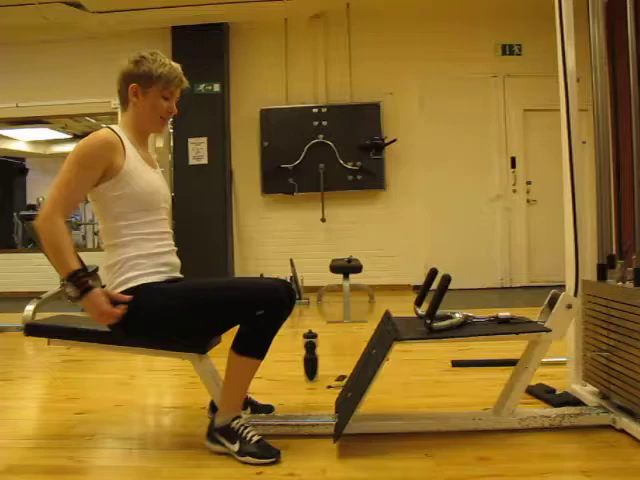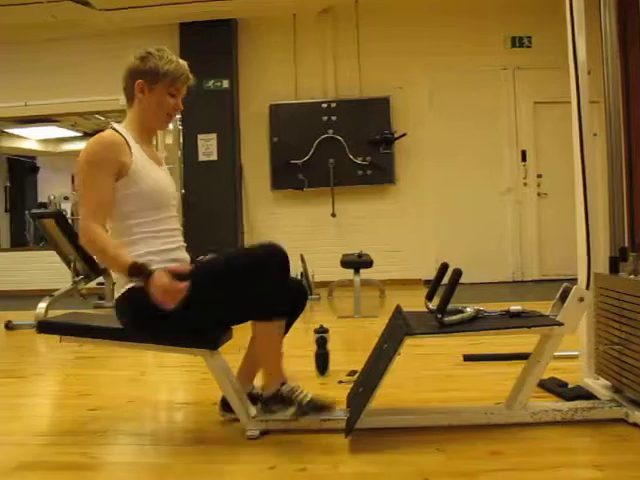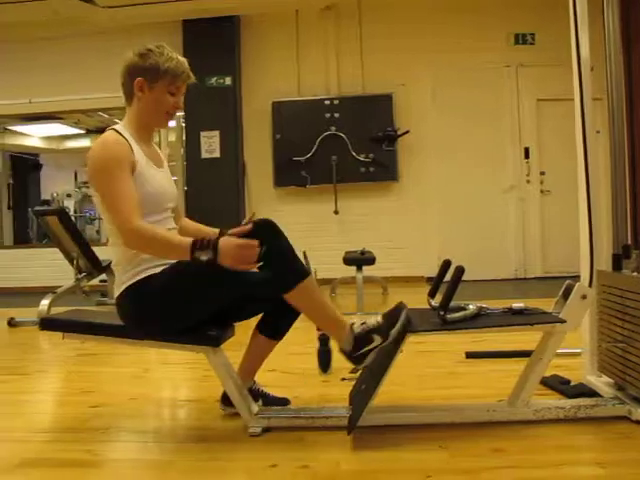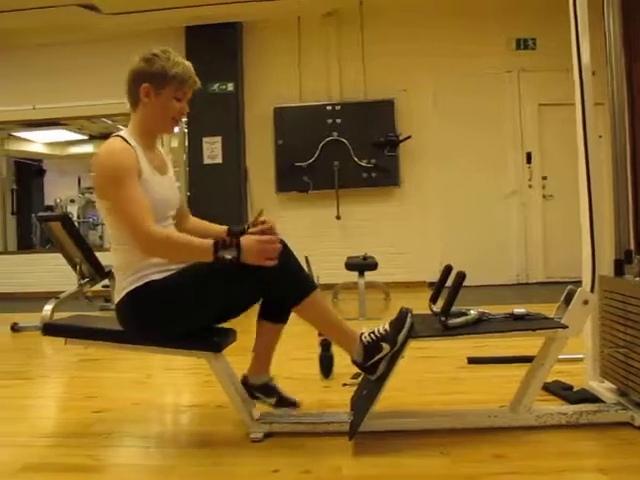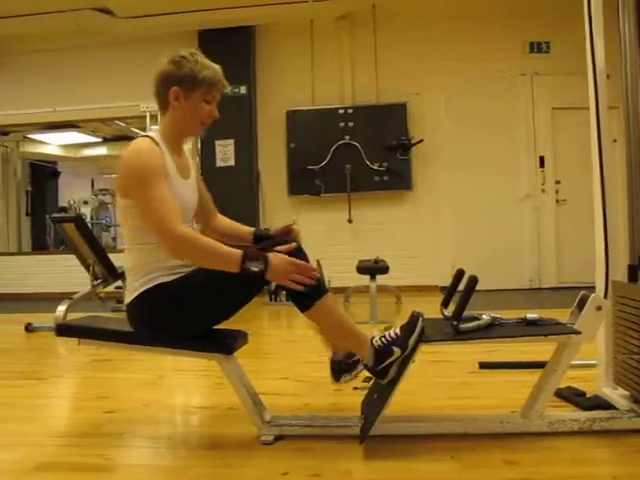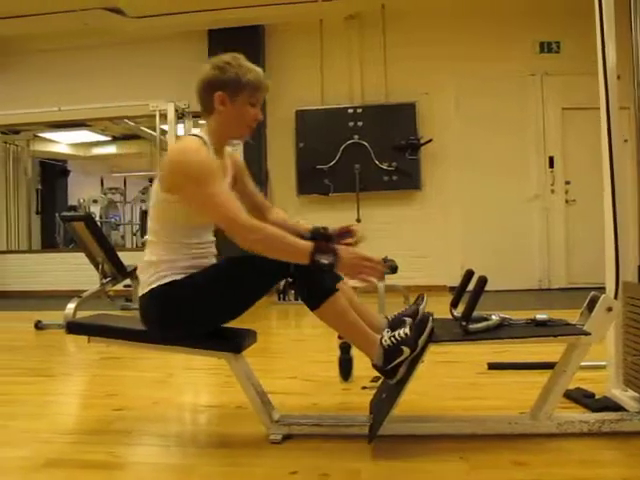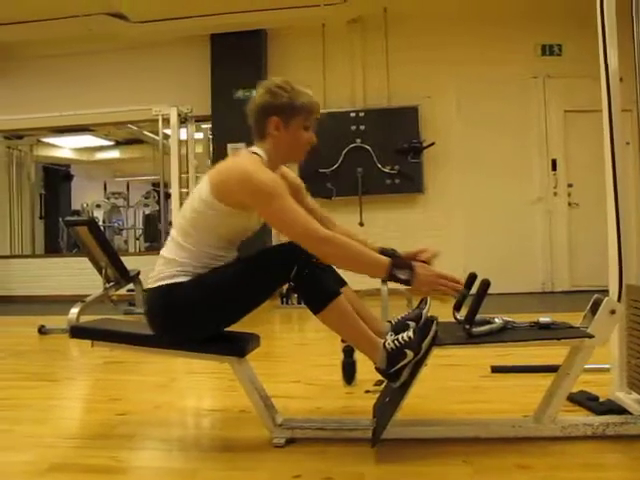
dt=0.2s
person 1, frame 1
left shoulder: (147, 155)
right shoulder: (103, 145)
right elbow: (49, 220)
right wrist: (85, 288)
left hip: (160, 292)
right hip: (138, 301)
left knee: (274, 295)
right knee: (273, 299)
left ankle: (230, 399)
right ankle: (226, 427)
person 1, frame 2
left shoulder: (151, 153)
right shoulder: (110, 148)
right elbow: (92, 231)
left wrist: (201, 269)
right wrist: (145, 277)
left hip: (172, 282)
right hip: (148, 299)
left knee: (289, 291)
right knee: (269, 260)
left ankle: (242, 393)
right ankle: (276, 390)
person 1, frame 3
left shoulder: (154, 152)
right shoulder: (111, 148)
right elbow: (131, 232)
left wrist: (225, 236)
right wrist: (211, 250)
left hip: (169, 288)
right hip: (145, 296)
left knee: (283, 291)
right knee: (268, 237)
left ankle: (243, 387)
right ankle: (350, 339)
person 1, frame 4
left shoulder: (159, 155)
right shoulder: (116, 156)
left elbow: (183, 224)
right elbow: (148, 238)
left wrist: (237, 234)
right wrist: (233, 251)
left hip: (170, 290)
right hip: (144, 302)
left knee: (270, 259)
right knee: (271, 259)
left ankle: (257, 379)
right ankle: (360, 349)
person 1, frame 5
left shoulder: (184, 157)
right shoulder: (143, 156)
left elbow: (211, 221)
right elbow: (176, 240)
left wrist: (266, 238)
right wrist: (260, 264)
left hip: (180, 290)
right hip: (155, 303)
left knee: (285, 254)
right knee: (262, 260)
left ankle: (346, 353)
right ankle: (371, 352)
person 1, frame 6
left shoulder: (227, 158)
right shoulder: (190, 156)
left elbow: (267, 214)
right elbow: (245, 232)
left wrist: (323, 237)
right wrist: (326, 255)
left hip: (192, 288)
right hip: (168, 301)
left knee: (300, 248)
right knee: (288, 256)
left ankle: (382, 330)
right ankle: (382, 352)
person 1, frame 7
left shoulder: (278, 175)
right shoulder: (249, 174)
left elbow: (332, 230)
right elbow: (321, 243)
left wrist: (398, 257)
right wrist: (402, 272)
left hip: (197, 292)
right hip: (173, 302)
left knee: (302, 260)
right knee: (296, 261)
left ankle: (386, 336)
right ankle: (386, 355)
